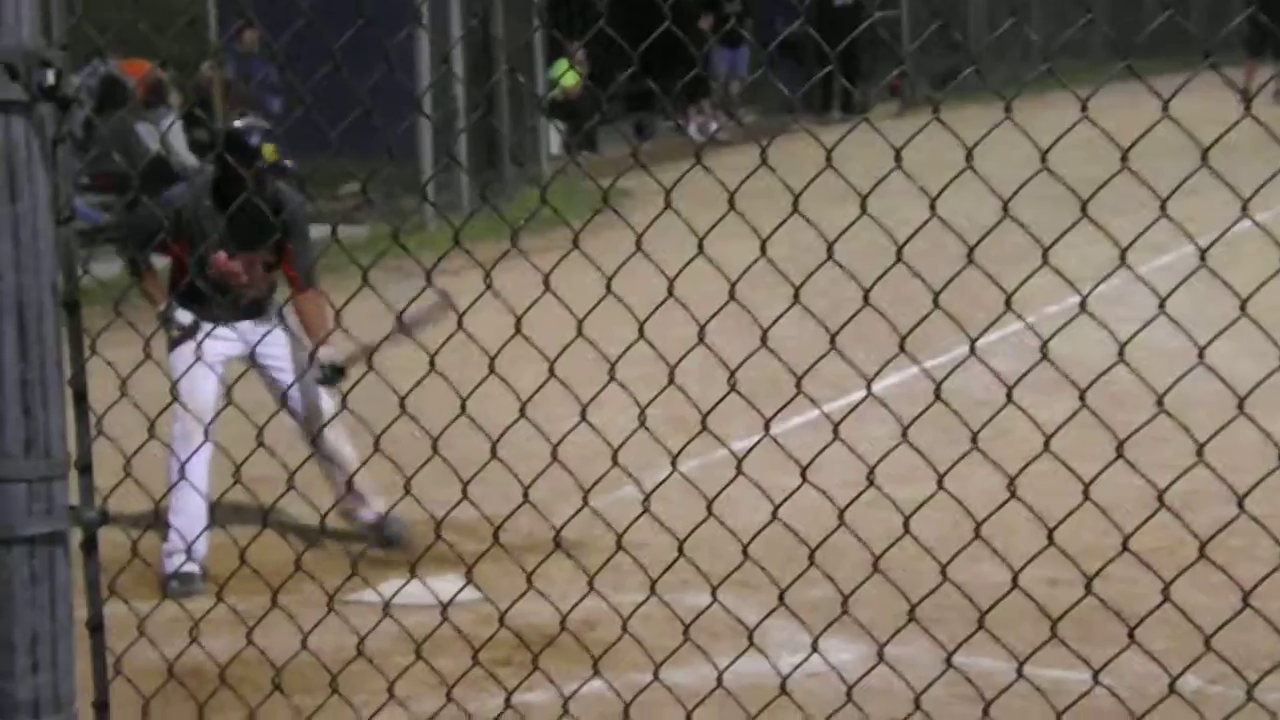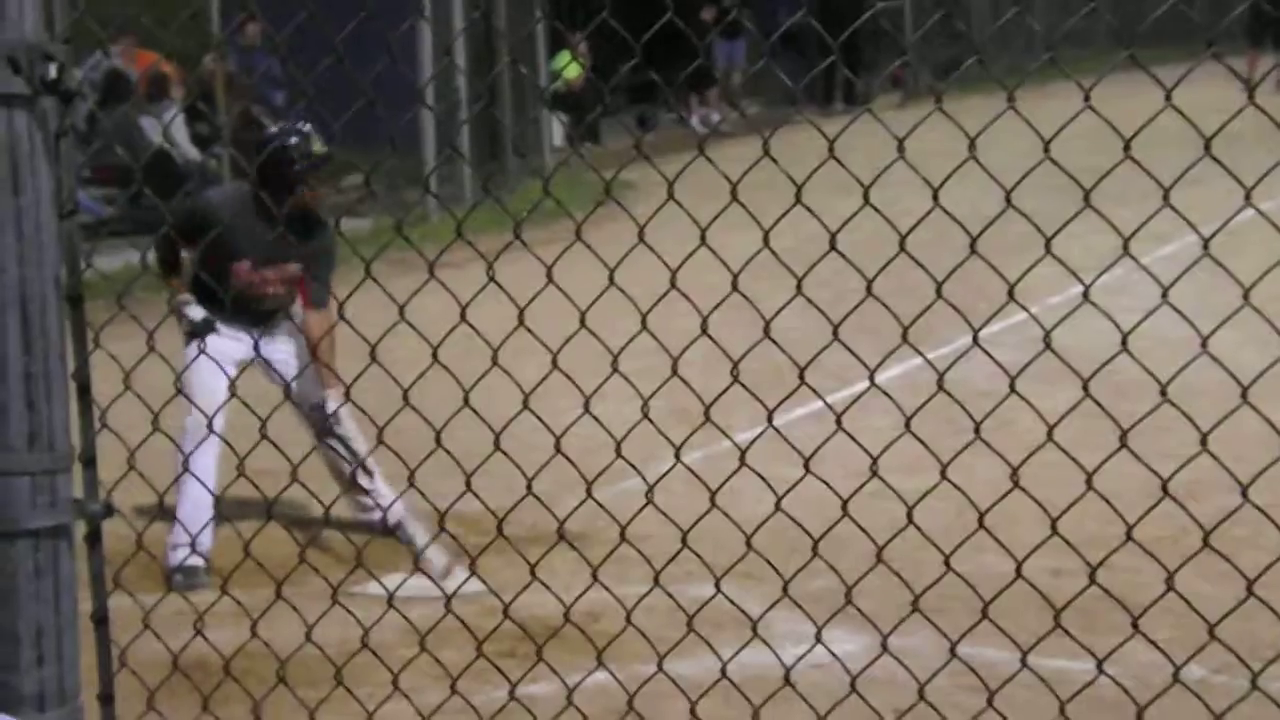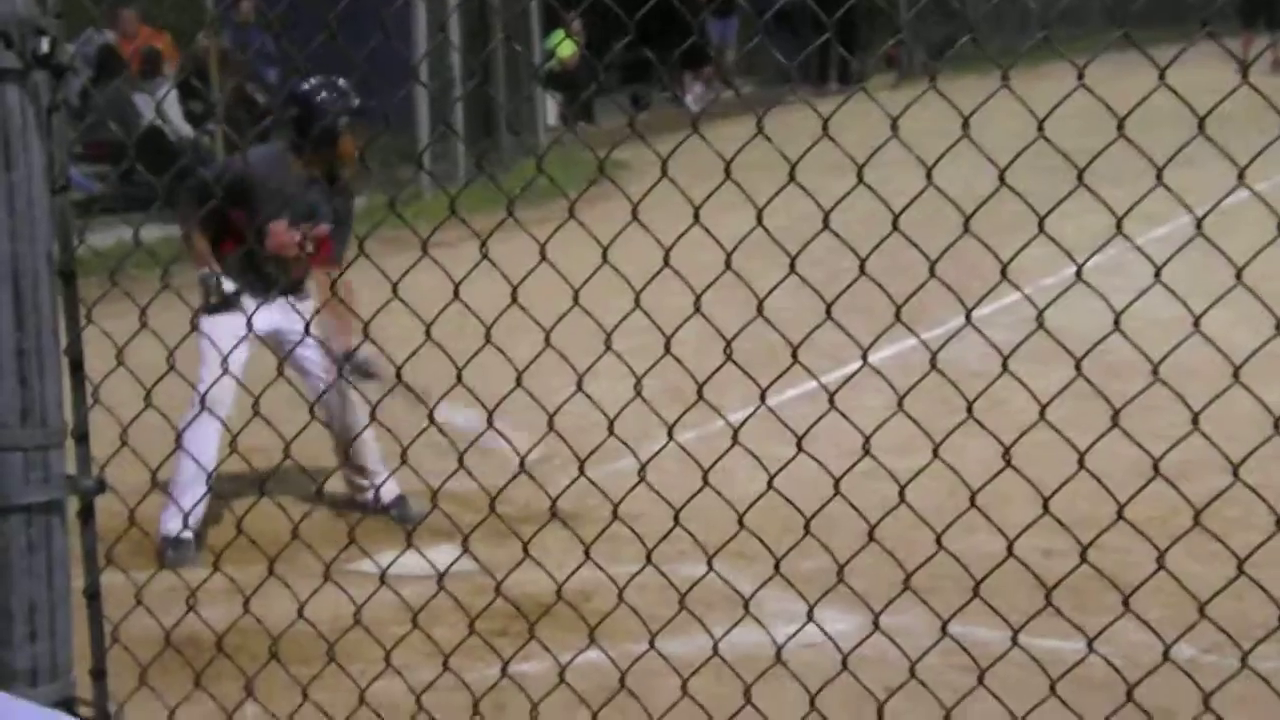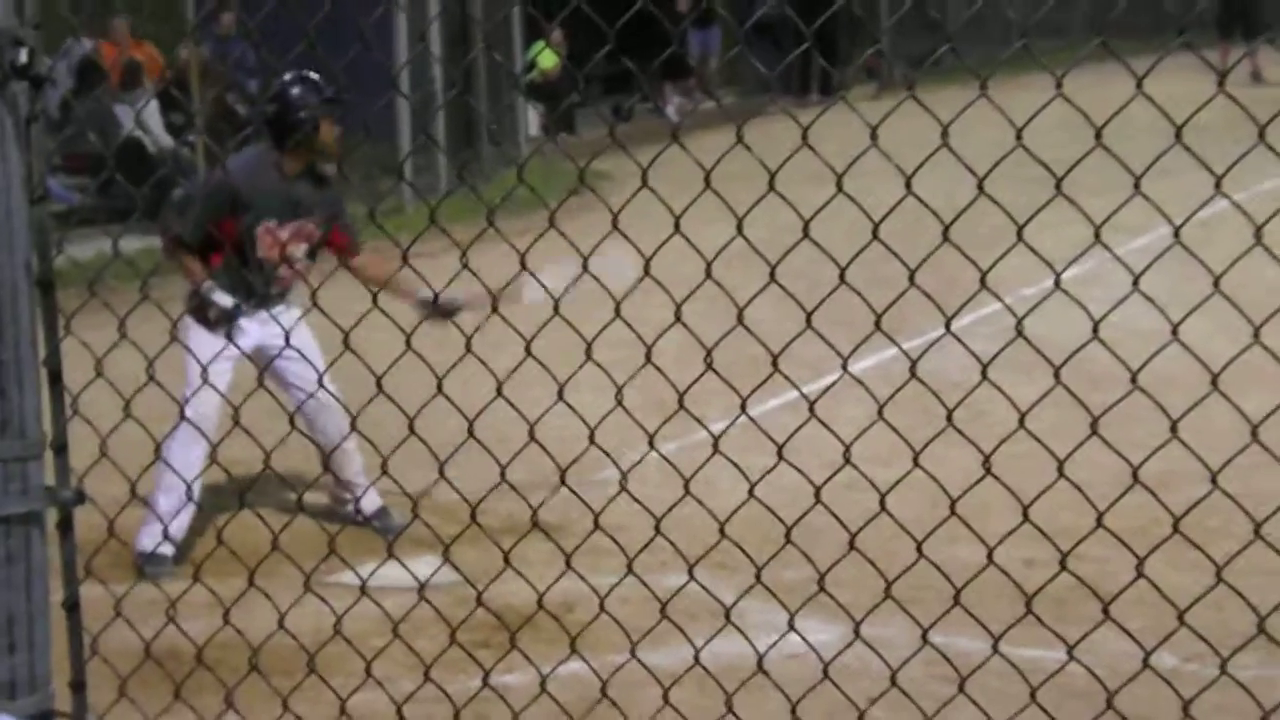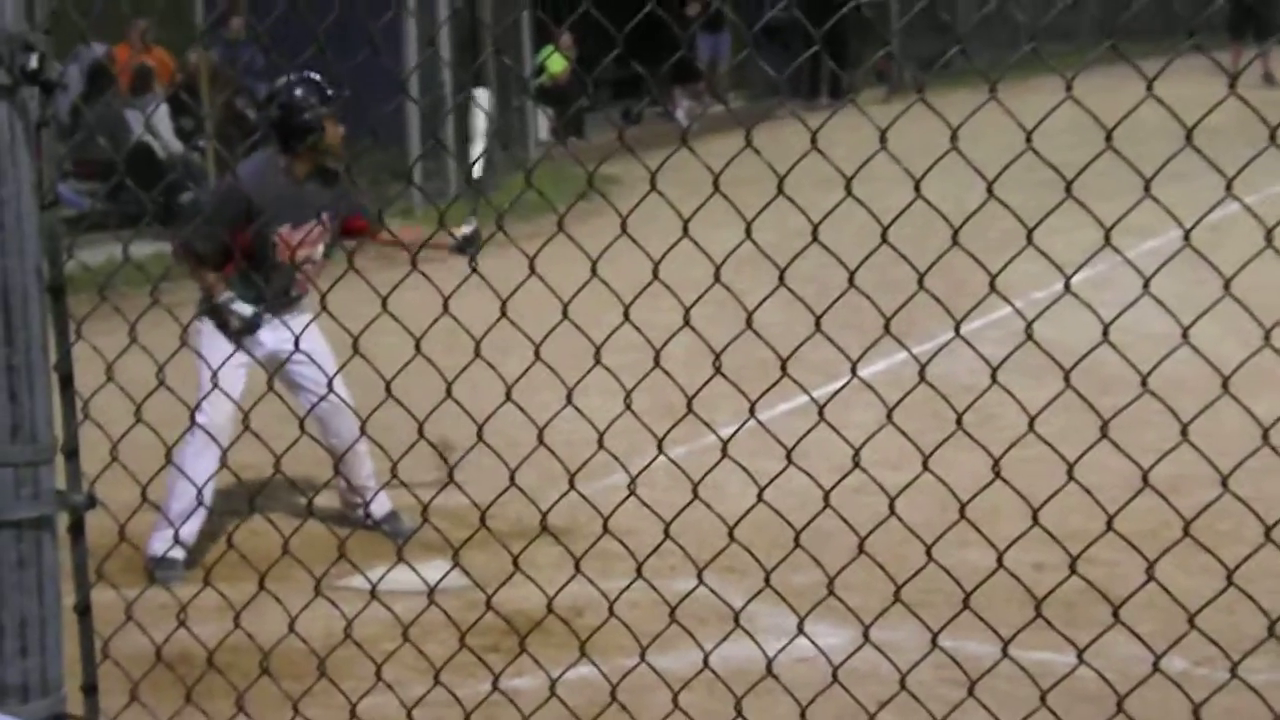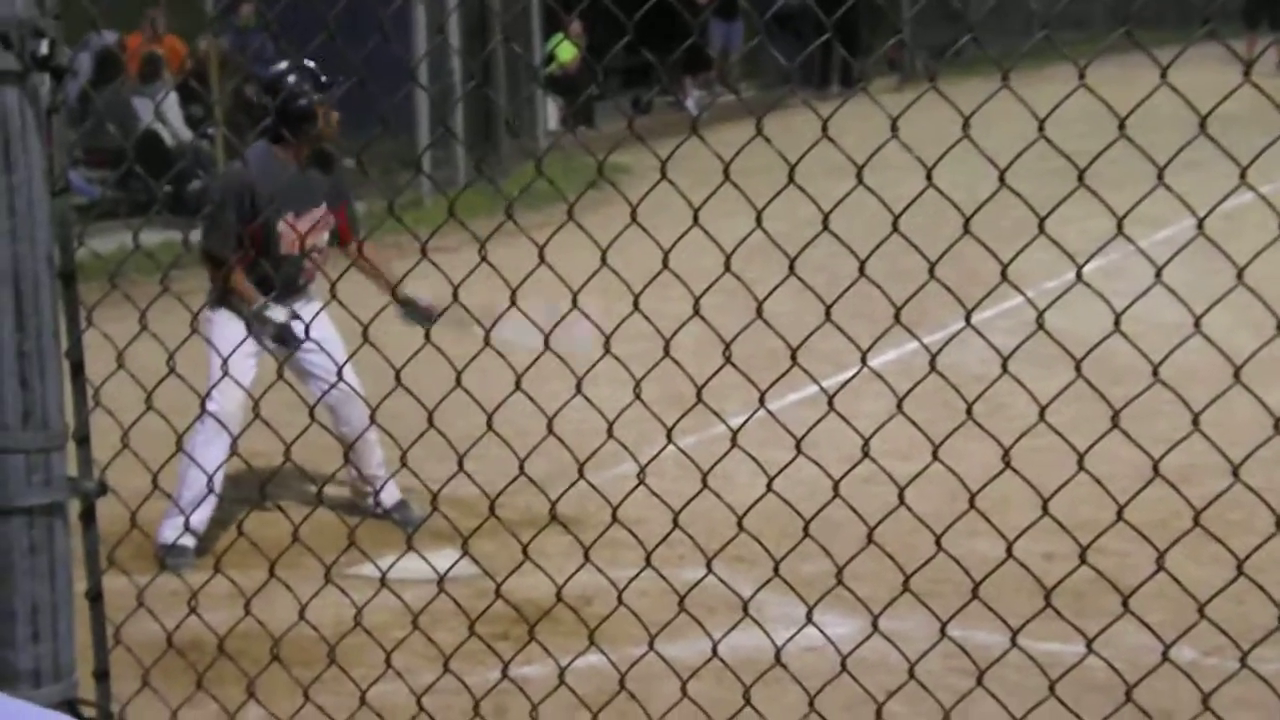
dt=0.2s
person 1, frame 1
left shoulder: (284, 206)
right shoulder: (187, 204)
left elbow: (304, 286)
right elbow: (132, 244)
left wrist: (324, 348)
right wrist: (166, 306)
left hip: (264, 321)
right hip: (203, 326)
left knee: (320, 409)
right knee: (193, 429)
left ankle: (362, 510)
right ankle: (182, 558)
person 1, frame 2
left shoulder: (313, 231)
right shoulder: (220, 207)
left elbow: (316, 313)
right elbow: (169, 246)
left wrist: (330, 388)
right wrist: (183, 302)
left hip: (279, 326)
right hip: (218, 327)
left knee: (332, 418)
right knee: (204, 425)
left ankle: (384, 506)
right ankle: (188, 551)
person 1, frame 3
left shoulder: (337, 191)
right shoulder: (254, 170)
left elbow: (327, 272)
right elbow: (192, 211)
left wrist: (348, 342)
right wrist: (211, 273)
left hip: (293, 301)
right hip: (233, 299)
left knee: (338, 389)
right knee: (213, 401)
left ankle: (376, 487)
right ankle: (179, 525)
person 1, frame 4
left shoulder: (320, 186)
right shoulder: (240, 176)
left elbow: (355, 256)
right elbow: (176, 235)
left wrist: (424, 299)
right wrist: (207, 290)
left hip: (279, 313)
right hip: (221, 315)
left knee: (326, 406)
right knee: (201, 416)
left ankle: (358, 498)
right ankle: (158, 538)
person 1, frame 5
left shoulder: (329, 183)
right shoulder: (248, 183)
left elbow: (375, 231)
right elbow: (190, 250)
left wrist: (450, 241)
right wrist: (224, 302)
left hip: (292, 316)
right hip: (232, 321)
left knee: (338, 410)
right knee: (213, 422)
left ankle: (368, 503)
right ankle: (169, 542)
person 1, frame 6
left shoulder: (324, 170)
right shoulder: (247, 176)
left elbow: (348, 239)
right elbow: (217, 258)
left wrist: (397, 293)
right wrist: (263, 311)
left hip: (301, 304)
right hip: (239, 308)
left knee: (347, 398)
right knee: (222, 412)
left ankle: (379, 491)
right ankle: (179, 530)
